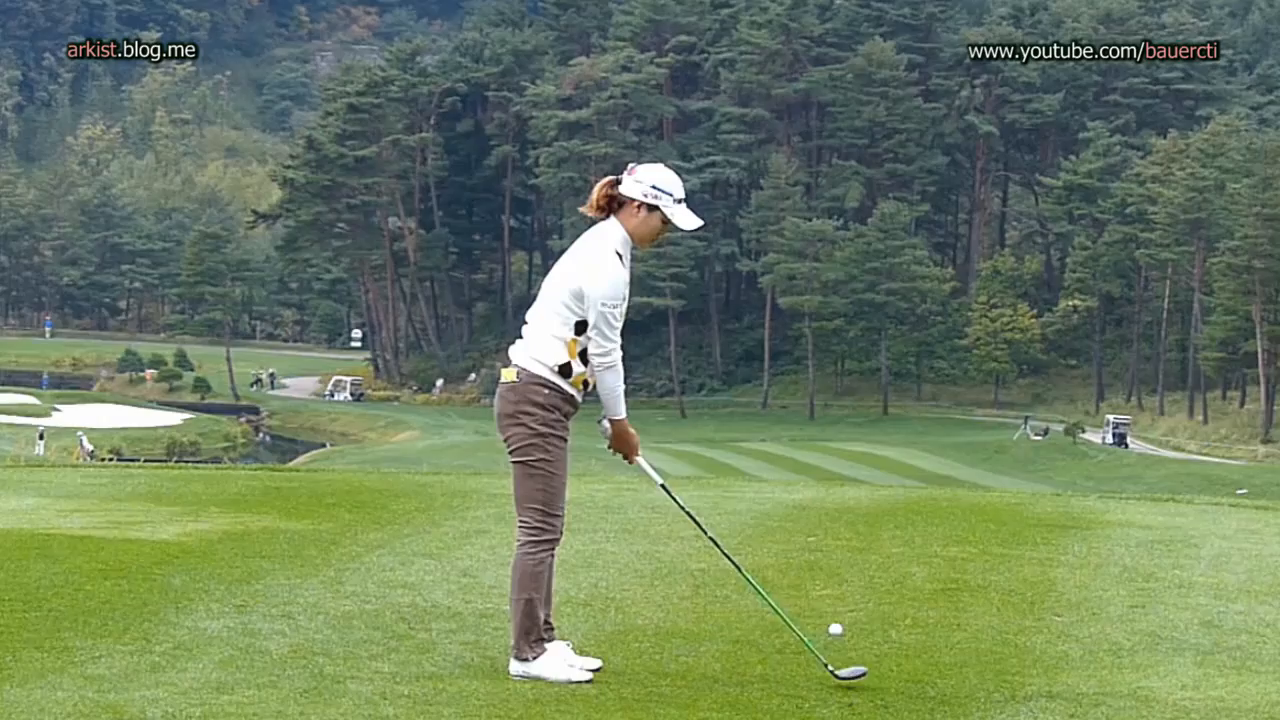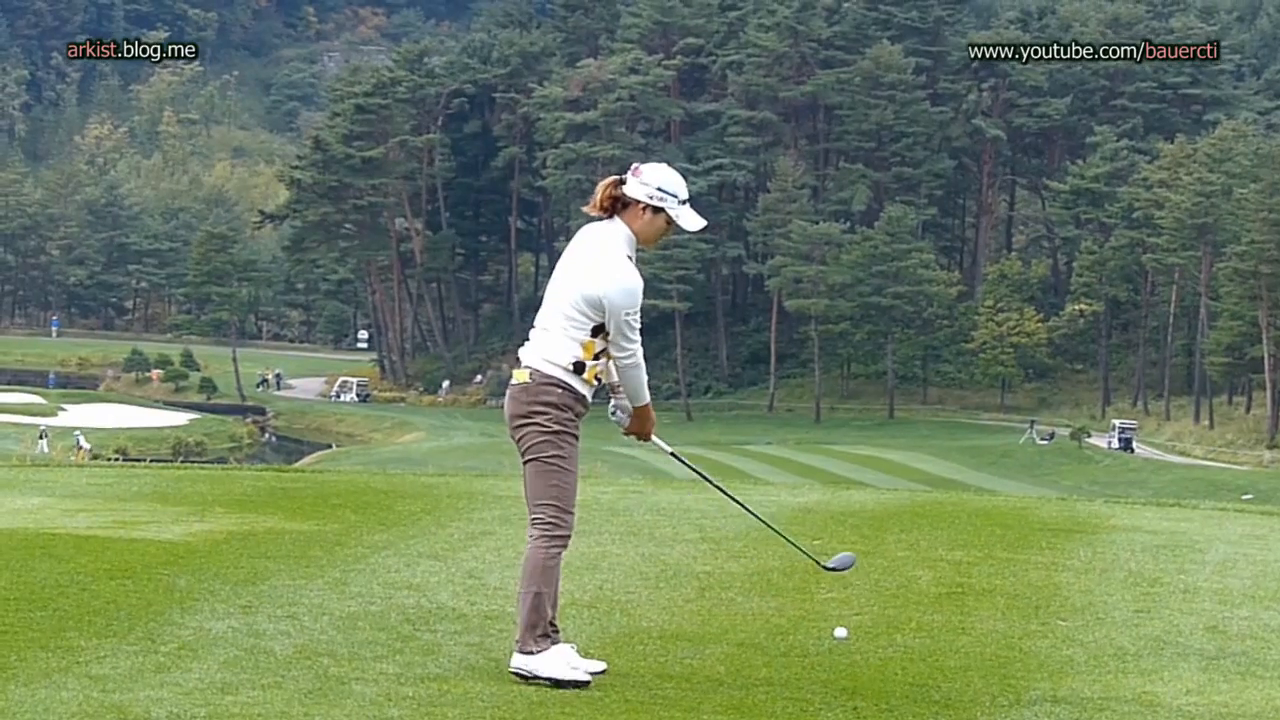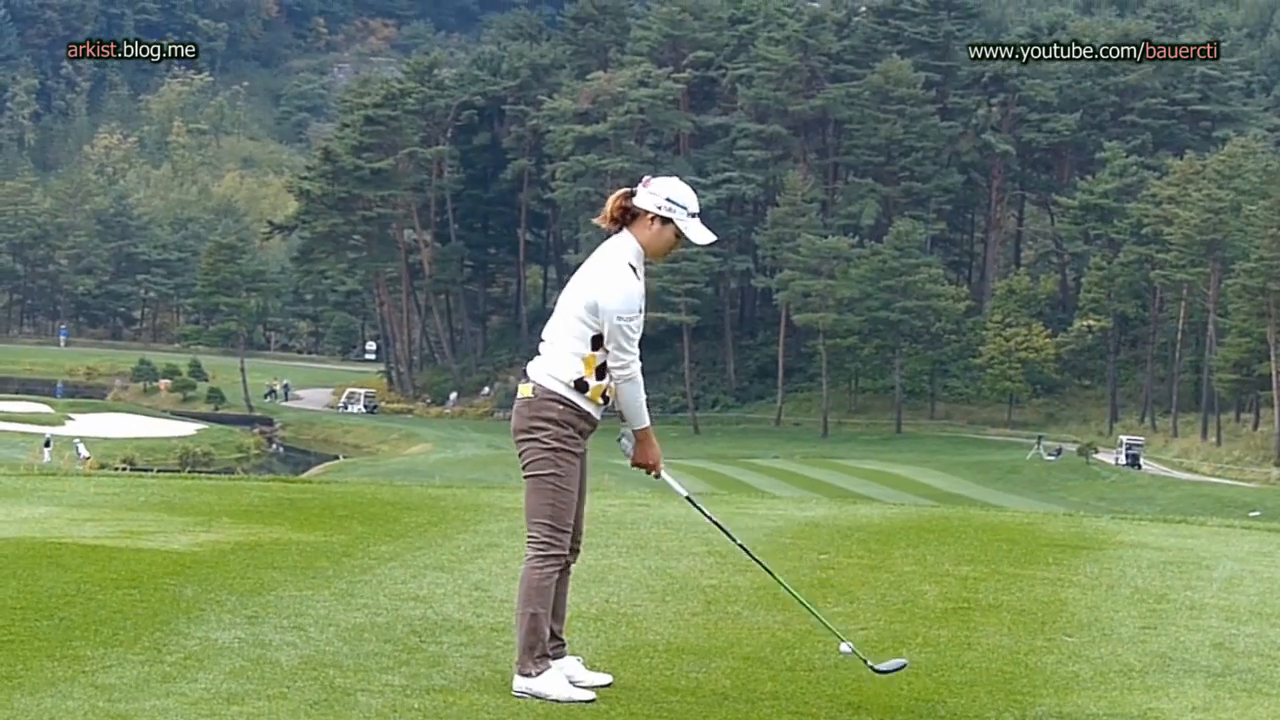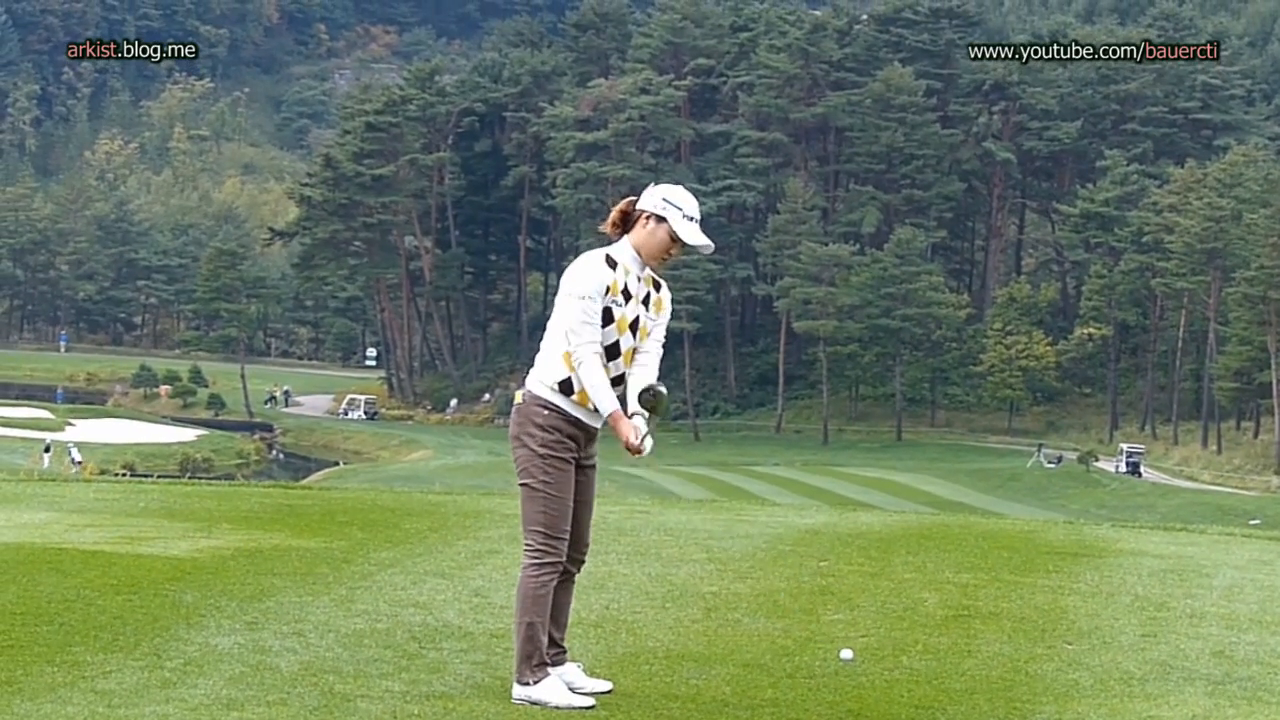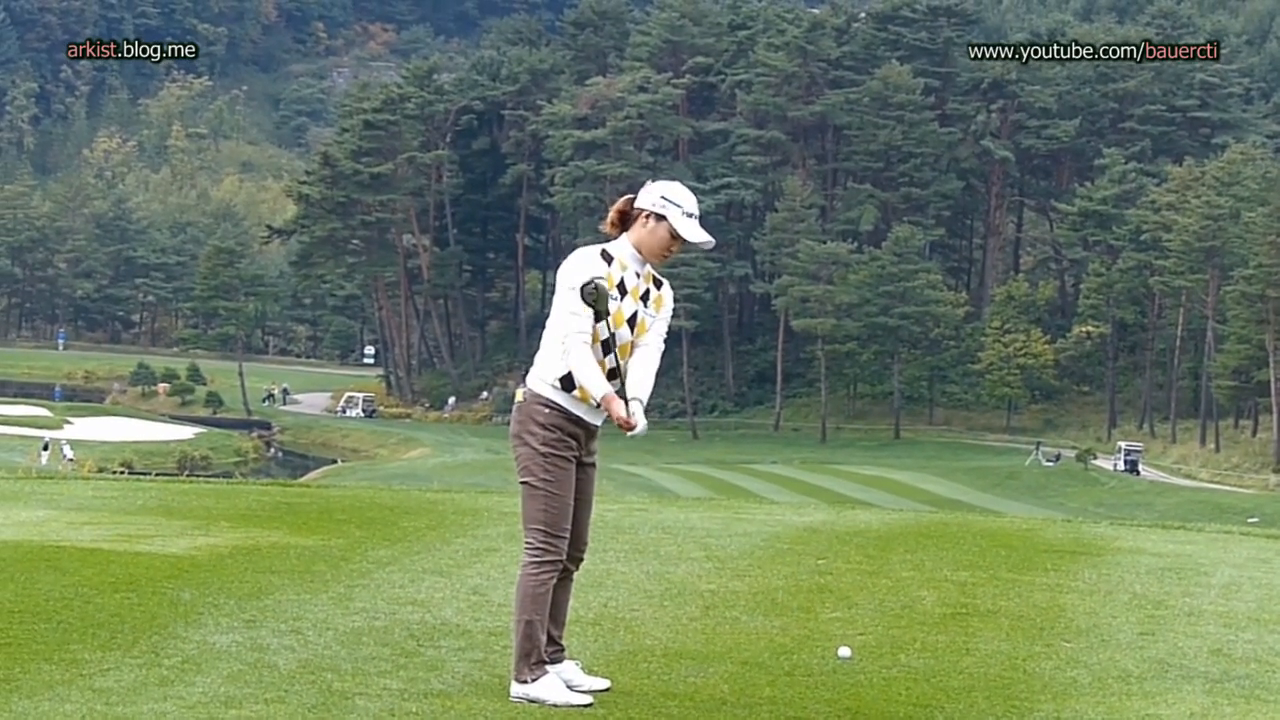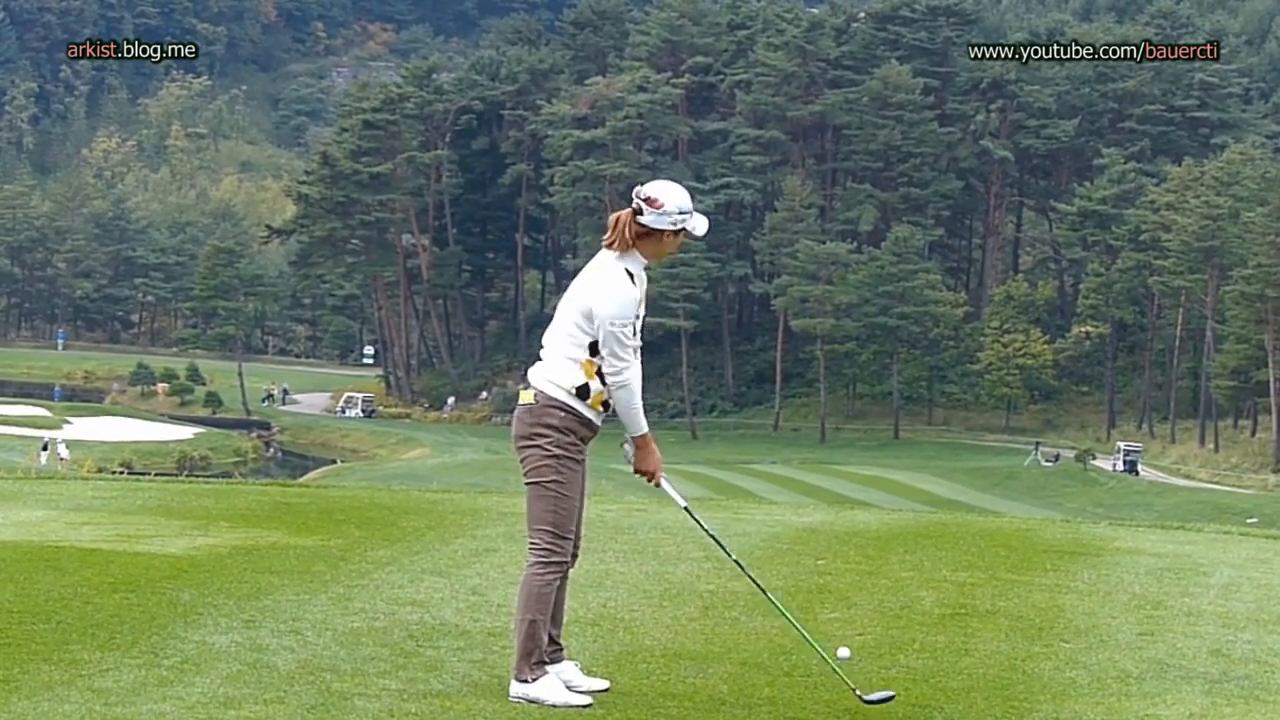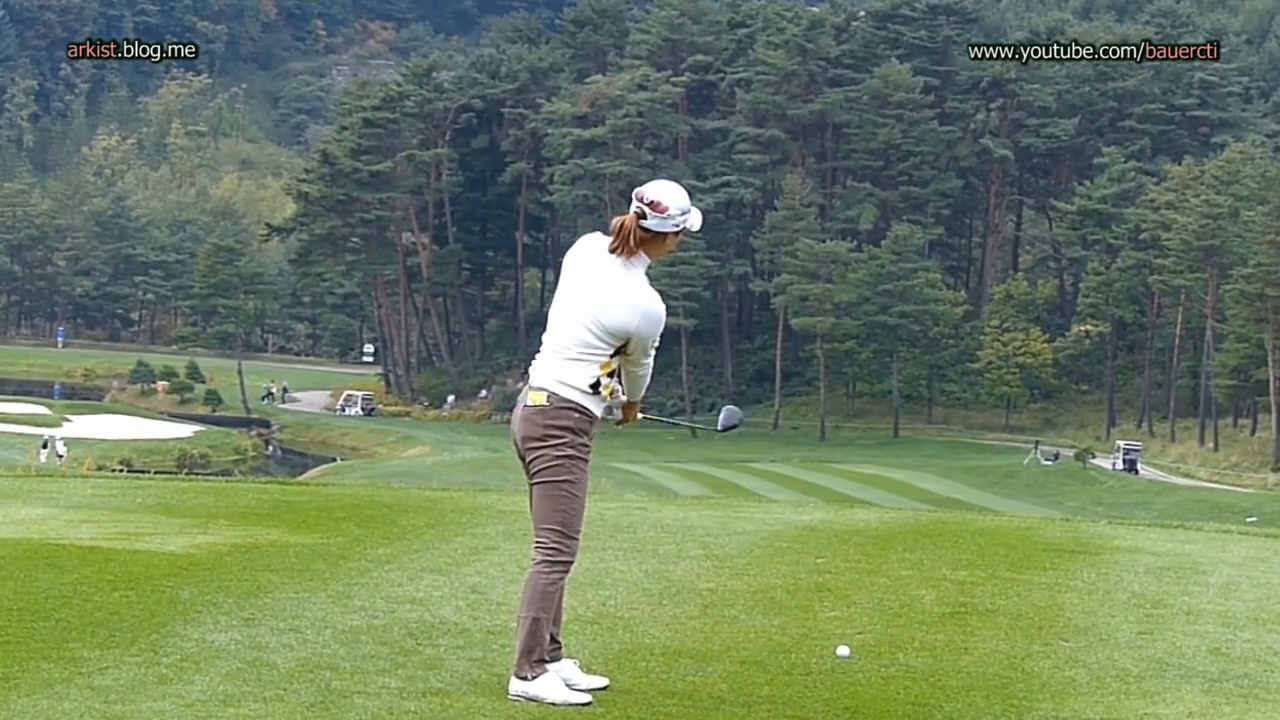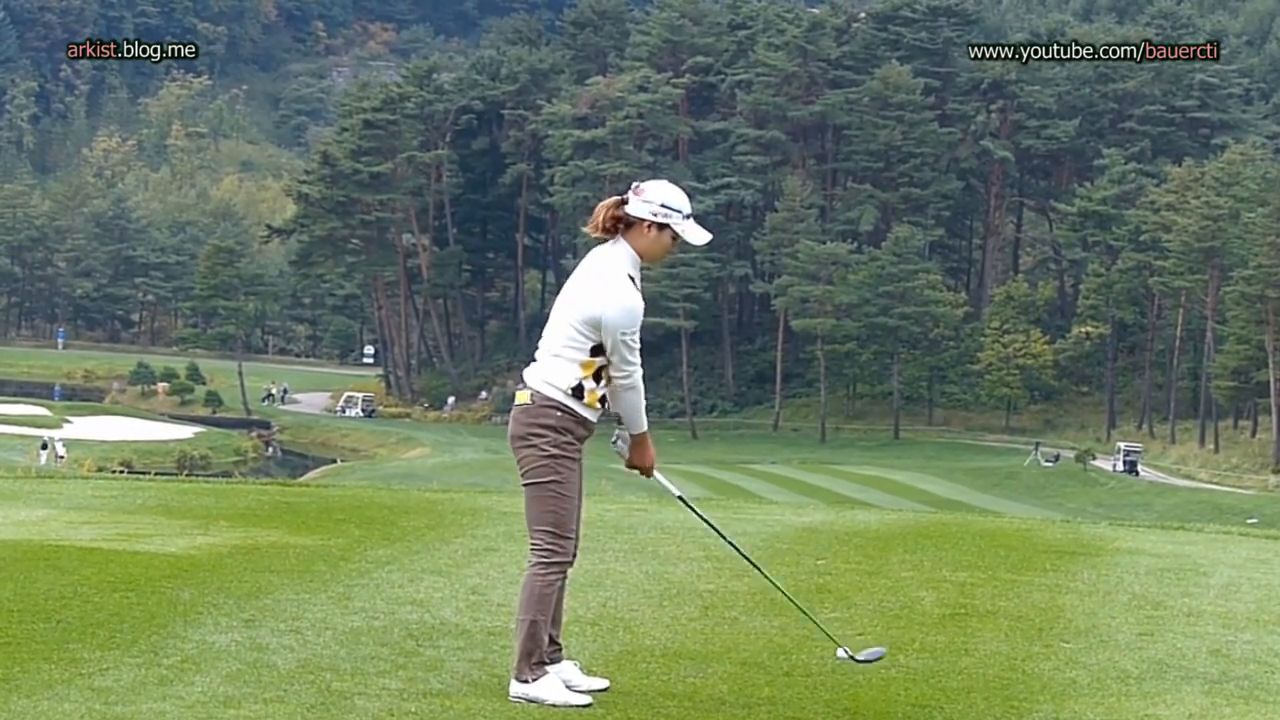
dt=0.4s
person 1, frame 1
left shoulder: (604, 244)
right shoulder: (607, 267)
left elbow: (598, 348)
right elbow: (605, 354)
left wrist: (615, 416)
right wrist: (620, 424)
left hip: (541, 396)
right hip: (535, 397)
left knee: (543, 530)
right knee: (541, 529)
left ankle: (543, 641)
right ankle: (526, 655)
person 1, frame 2
left shoulder: (593, 235)
right shoulder: (621, 277)
right elbow: (627, 351)
left wrist: (619, 389)
right wrist: (642, 409)
left hip: (542, 392)
right hip: (549, 399)
left knee: (551, 526)
right knee: (551, 526)
left ankle: (547, 641)
right ankle: (530, 648)
person 1, frame 3
left shoulder: (621, 262)
right shoulder: (620, 279)
left elbow: (621, 358)
right elbow: (624, 366)
left wrist: (637, 430)
right wrist: (645, 435)
left hip: (567, 417)
right hip: (552, 413)
left knee: (566, 545)
right knee: (548, 544)
left ankle: (553, 655)
right ankle: (531, 669)
person 1, frame 4
left shoulder: (658, 296)
right shoulder: (592, 268)
left elbow: (646, 362)
right elbow: (584, 353)
left wrist: (638, 418)
right wrist: (615, 416)
left hip: (583, 429)
right hip: (547, 418)
left knee: (572, 554)
right knee: (546, 551)
left ankle: (554, 662)
right ankle: (529, 677)
person 1, frame 5
left shoulder: (659, 293)
right shoulder: (588, 264)
left elbow: (645, 358)
right elbow: (574, 345)
left wrist: (634, 405)
right wrist: (609, 401)
left hip: (583, 427)
right hip: (547, 416)
left knee: (570, 553)
right knee: (545, 550)
left ankle: (552, 660)
right ankle: (527, 674)
person 1, frame 6
left shoulder: (619, 267)
right shoulder: (618, 291)
left elbow: (627, 365)
right elbow: (621, 372)
left wrist: (636, 432)
right wrist: (645, 442)
left hip: (562, 420)
right hip: (553, 421)
left knee: (563, 550)
right knee: (550, 550)
left ankle: (551, 660)
right ankle: (527, 675)
person 1, frame 7
left shoulder: (588, 247)
right shoulder: (646, 307)
right elbow: (638, 365)
left wrist: (607, 384)
right wrist: (630, 402)
left hip: (538, 407)
right hip: (563, 422)
left knee: (557, 547)
right knee: (556, 550)
left ankle: (550, 658)
right ankle: (527, 673)
person 1, frame 8
left shoulder: (608, 264)
right shoulder: (619, 291)
right elbow: (625, 372)
left wrist: (633, 430)
right wrist: (640, 436)
left hip: (561, 422)
right hip: (548, 421)
left knee: (562, 551)
right knee: (551, 550)
left ankle: (550, 660)
right ankle: (527, 675)
